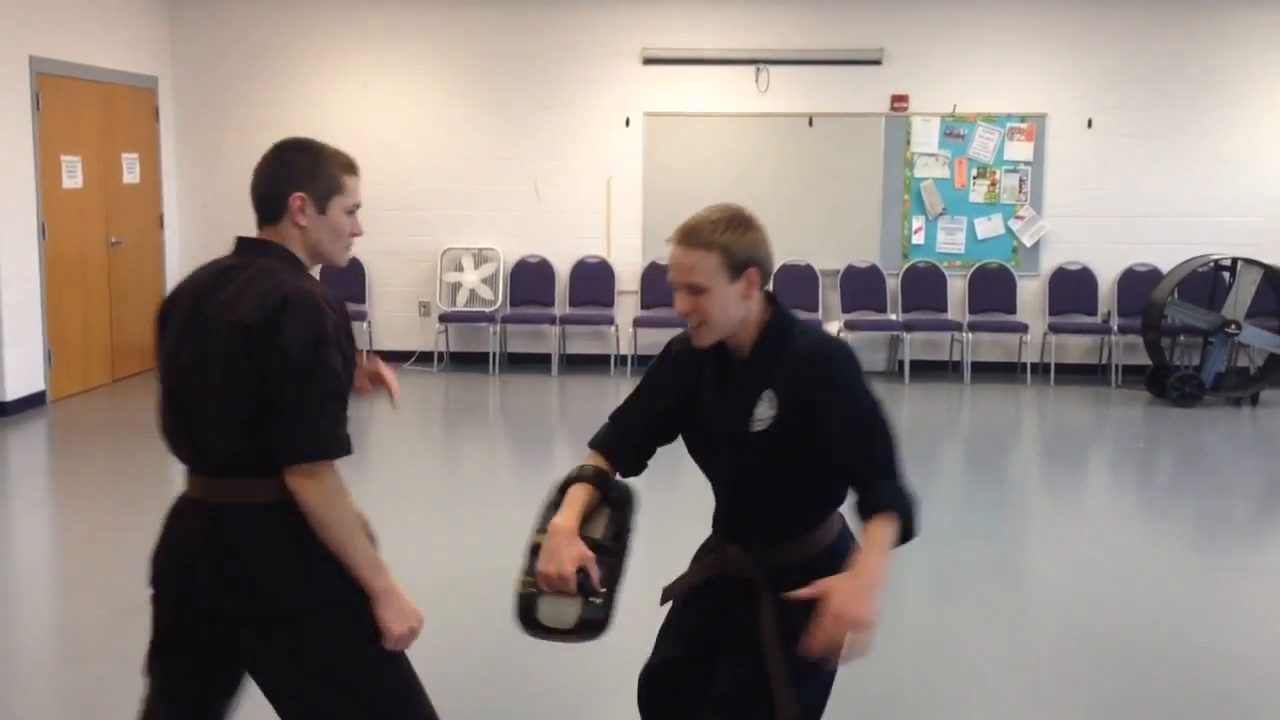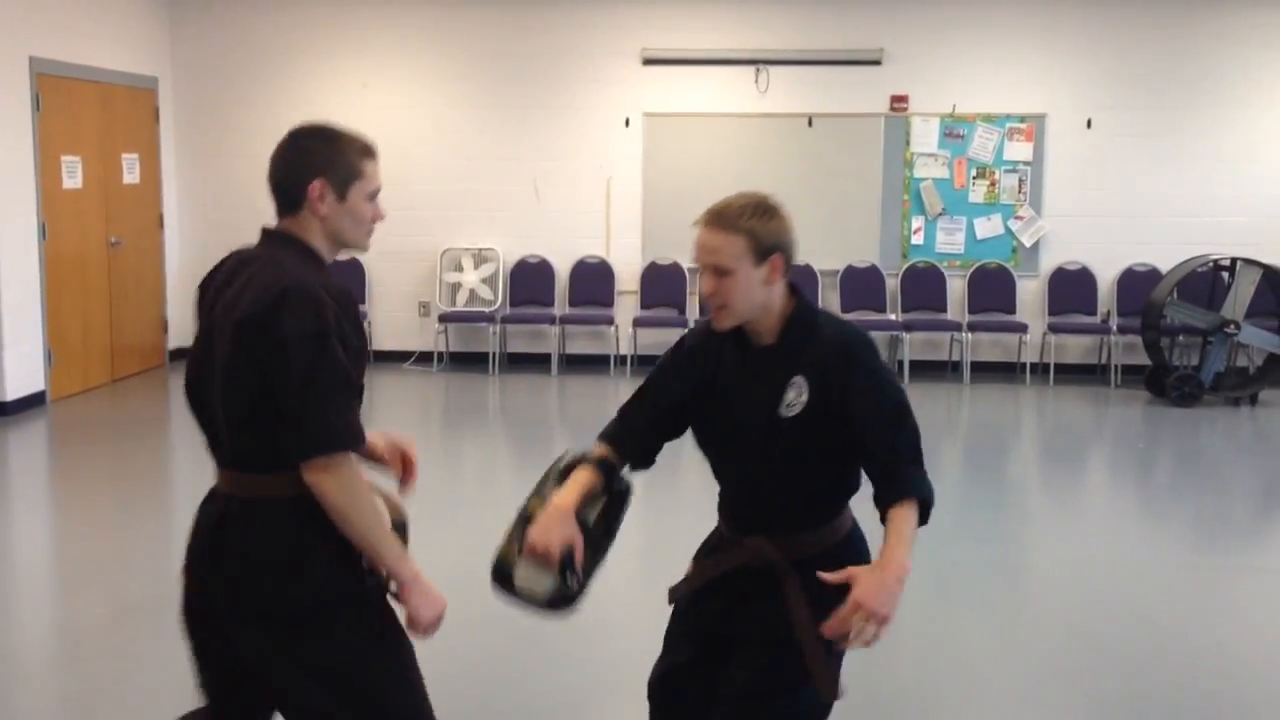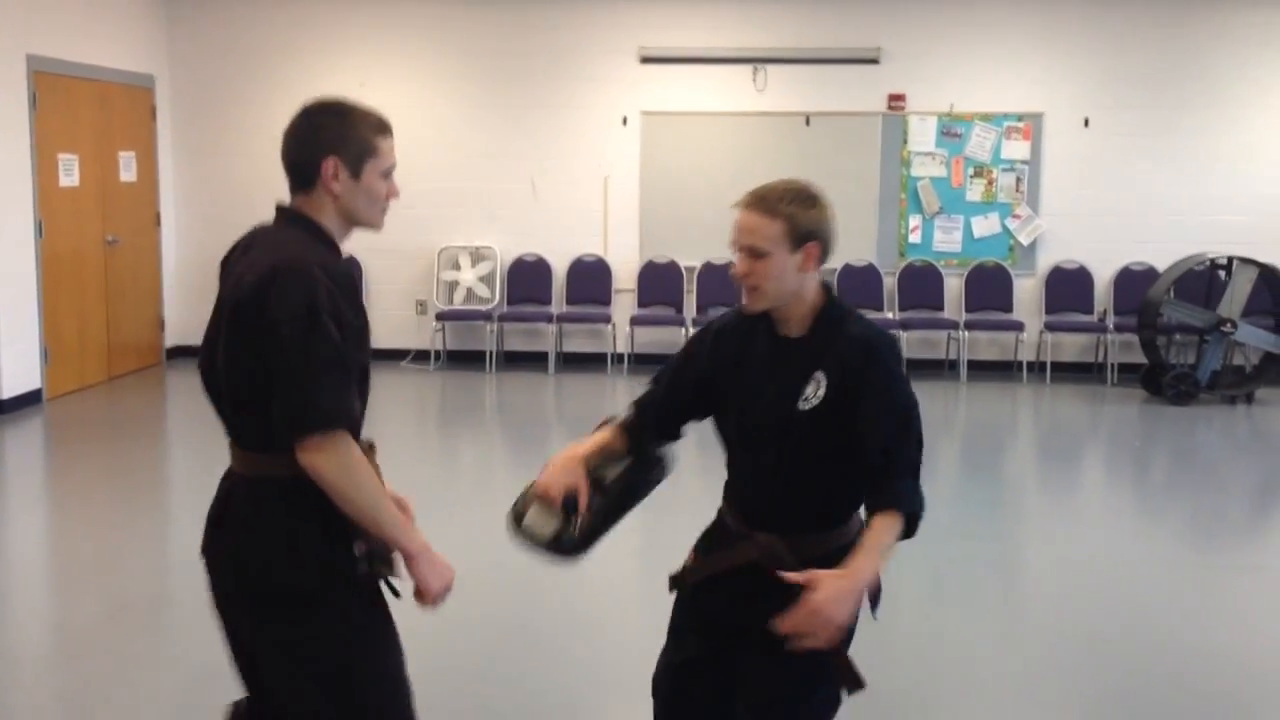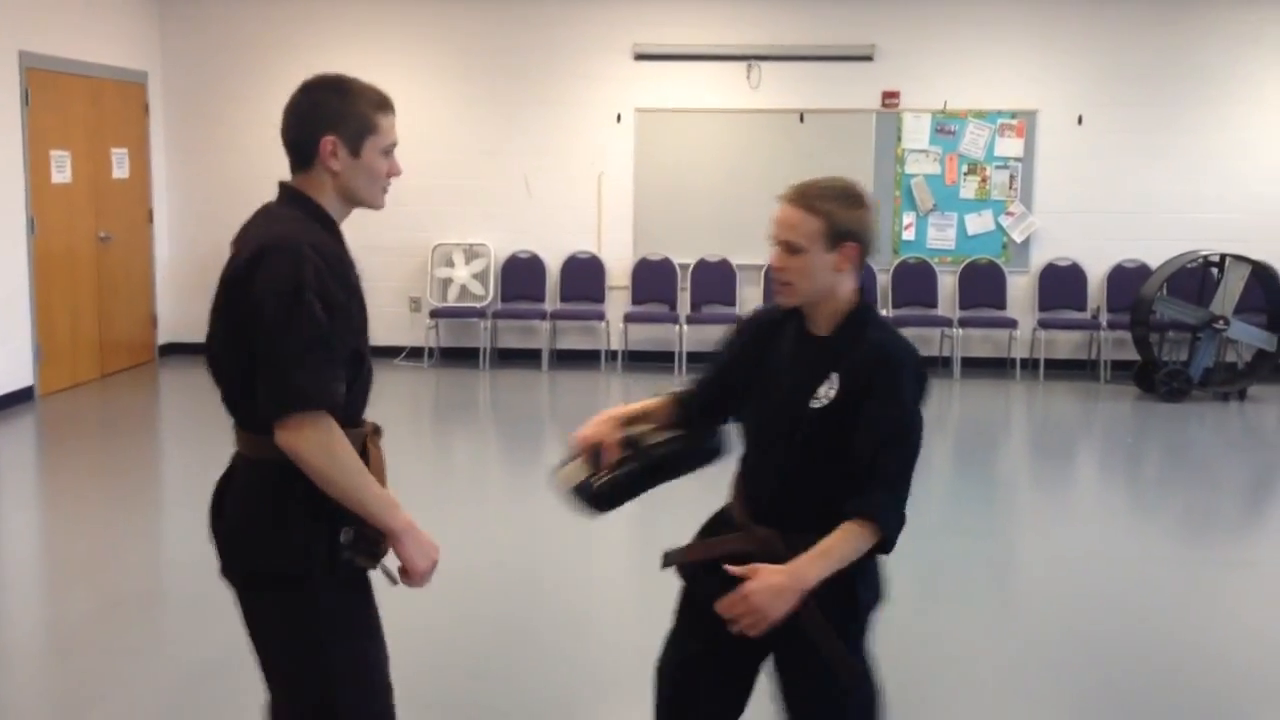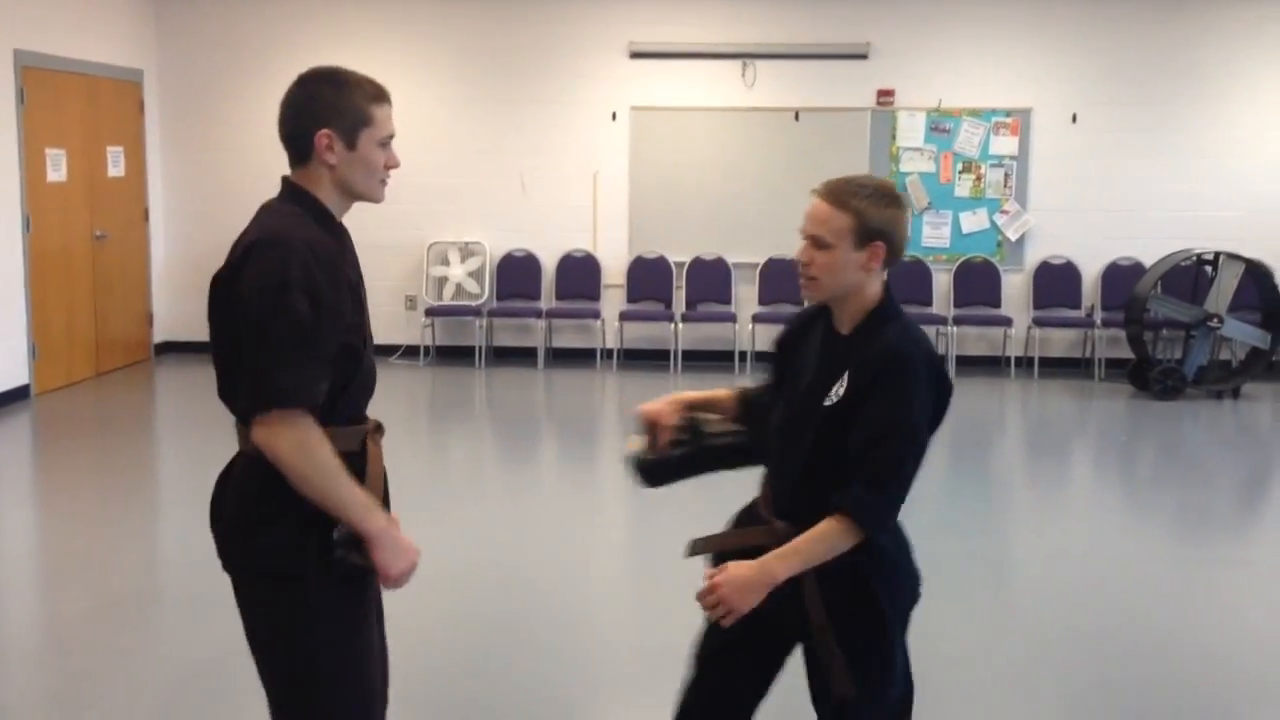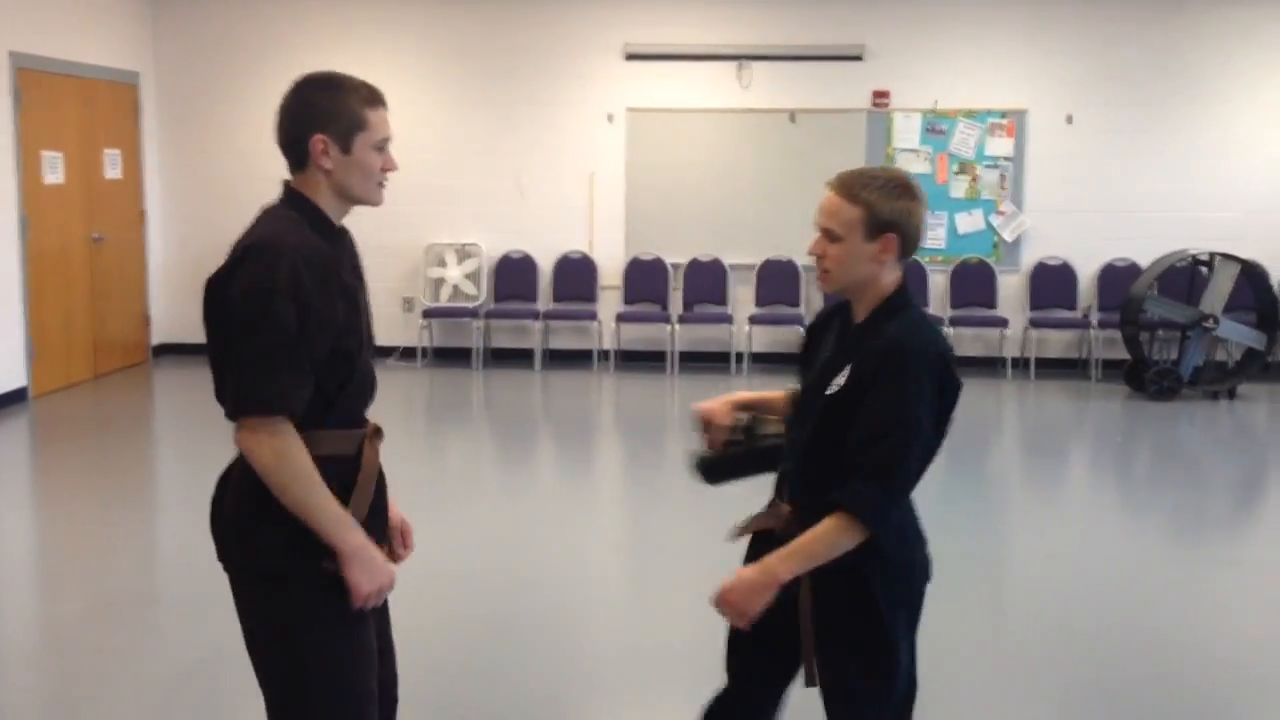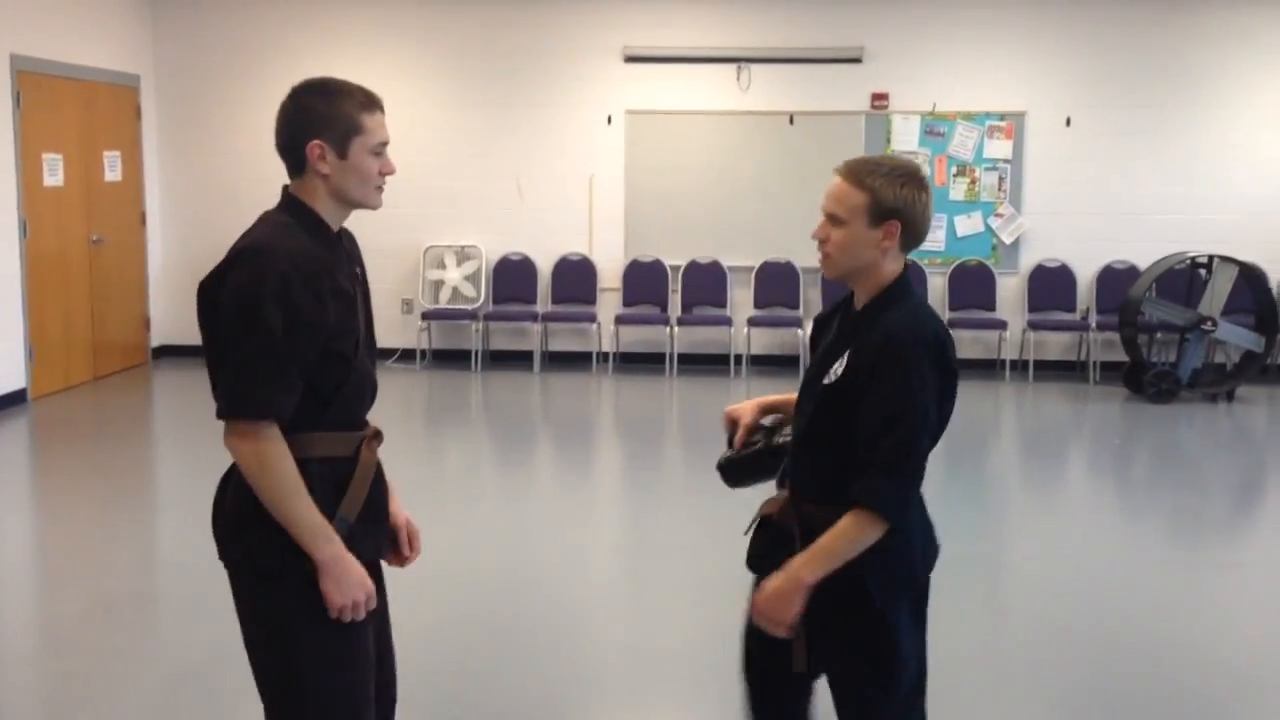
dt=0.1s
person 1, frame 1
left shoulder: (194, 292)
right shoulder: (302, 307)
right elbow: (311, 474)
left wrist: (337, 371)
right wrist: (383, 589)
left hip: (195, 544)
right hip: (277, 557)
person 1, frame 2
left shoulder: (235, 276)
right shoulder: (311, 299)
right elbow: (324, 468)
left wrist: (363, 443)
right wrist: (406, 577)
left hip: (229, 542)
right hip: (294, 554)
person 1, frame 3
left shoulder: (258, 253)
right shoulder: (307, 278)
right elbow: (321, 445)
left wrist: (373, 492)
right wrist: (414, 548)
left hip: (246, 522)
right hip: (293, 536)
person 1, frame 4
left shoulder: (286, 234)
right shoulder: (295, 256)
right elbow: (302, 426)
left wrist: (374, 505)
right wrist: (399, 524)
left hip: (280, 509)
right hip: (293, 518)
person 1, frame 5
left shoulder: (303, 232)
right shoulder: (287, 252)
right elbow: (280, 425)
left wrist: (366, 511)
right wrist: (378, 529)
left hip: (300, 510)
right hip: (292, 518)
person 1, frame 6
left shoulder: (324, 239)
right shoulder: (278, 259)
right elbow: (263, 430)
left wrist: (371, 501)
right wrist: (350, 539)
left hip: (328, 498)
right hip: (295, 519)
person 1, frame 7
left shoulder: (330, 246)
right shoulder: (270, 265)
right elbow: (252, 433)
left wrist: (379, 501)
right wrist: (329, 555)
left hip: (330, 502)
right hip: (292, 522)
person 2, frame 1
left shoulder: (821, 365)
right shoulder: (691, 358)
left elbow: (883, 490)
right elbow: (619, 443)
left wrist: (864, 579)
right wrist: (565, 523)
left hip: (804, 580)
right hip: (730, 565)
person 2, frame 2
left shoulder: (841, 353)
right shoulder: (703, 350)
left elbow: (902, 475)
right elbow: (629, 437)
left wrist: (892, 567)
right wrist: (563, 501)
left hip: (812, 574)
right hip: (733, 558)
person 2, frame 3
left shoulder: (865, 354)
right shoulder: (730, 337)
left elbow: (895, 488)
right elbow: (654, 416)
left wrist: (856, 576)
right wrist: (578, 453)
left hip: (814, 574)
right hip: (730, 553)
person 2, frame 4
left shoulder: (886, 361)
right shoulder: (767, 330)
left elbow: (878, 503)
right elbow: (707, 399)
left wrist: (800, 576)
right wrist: (623, 416)
left hip: (825, 573)
person 2, frame 5
left shoulder: (902, 361)
right shoulder: (808, 328)
left elbow: (869, 507)
left wrist: (768, 573)
right wrist: (684, 402)
left hip: (850, 568)
right hip: (766, 541)
person 2, frame 6
left shoulder: (909, 351)
right shoulder: (837, 321)
left elbow: (869, 502)
left wrist: (770, 571)
right wrist: (746, 402)
left hip: (862, 561)
right hip: (795, 537)
person 2, frame 7
left shoulder: (907, 339)
right shoulder: (846, 314)
left elbow: (886, 494)
left wrist: (799, 574)
right wrist: (768, 405)
left hip: (867, 558)
right hip: (804, 531)
